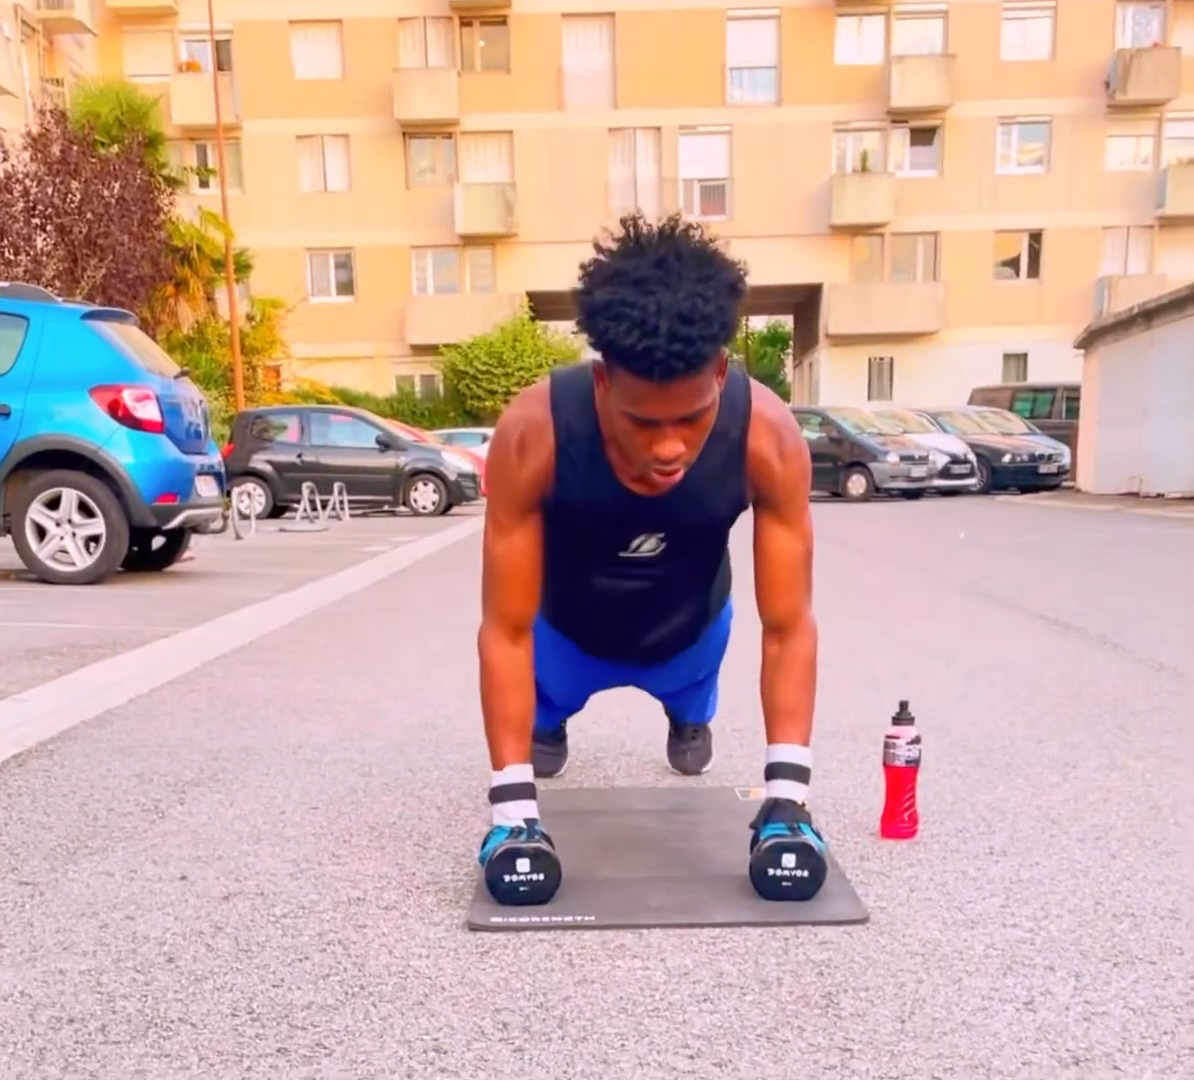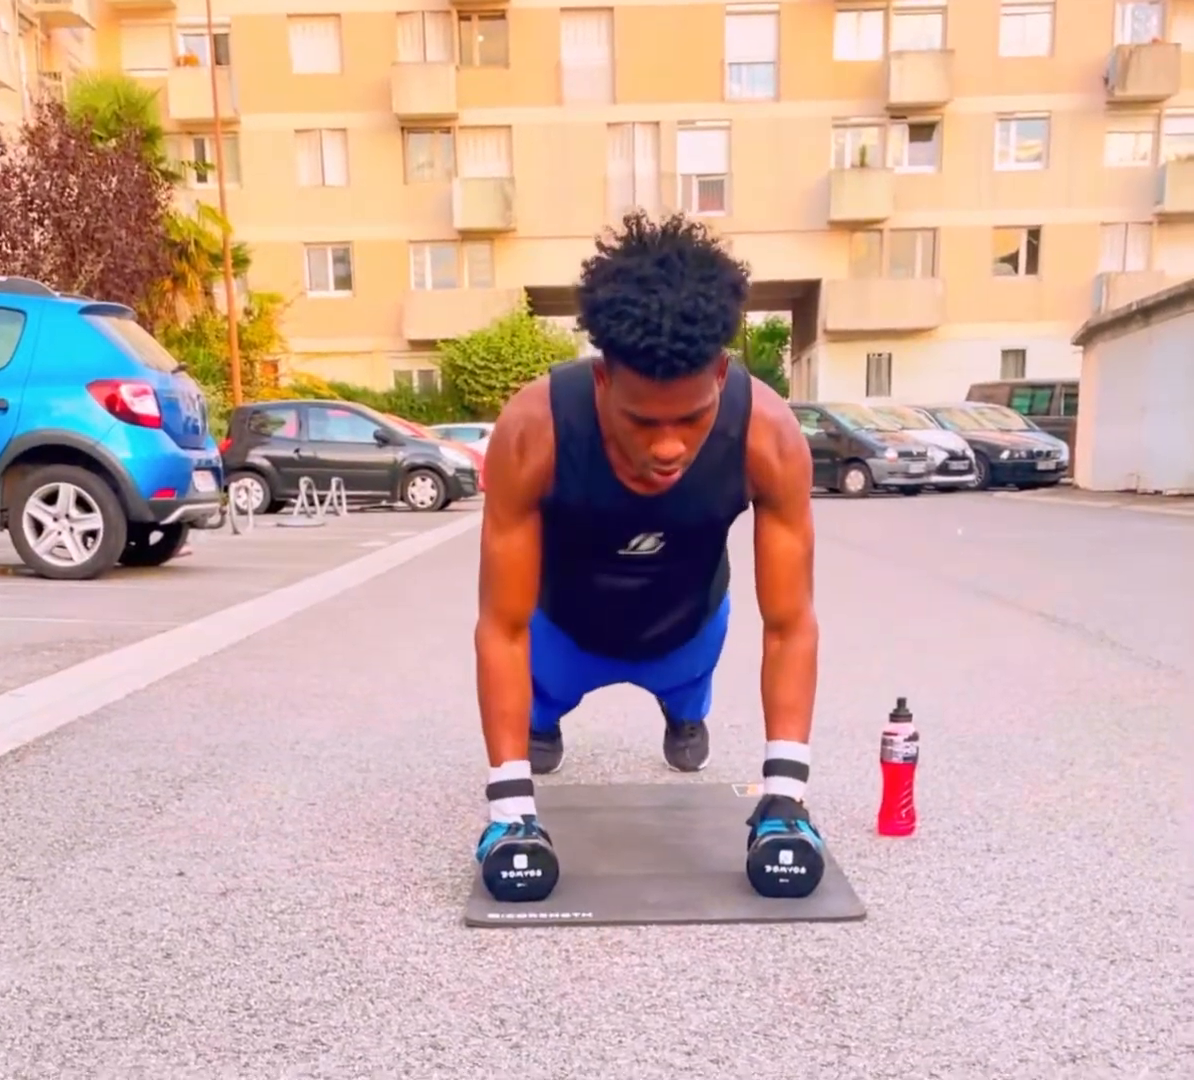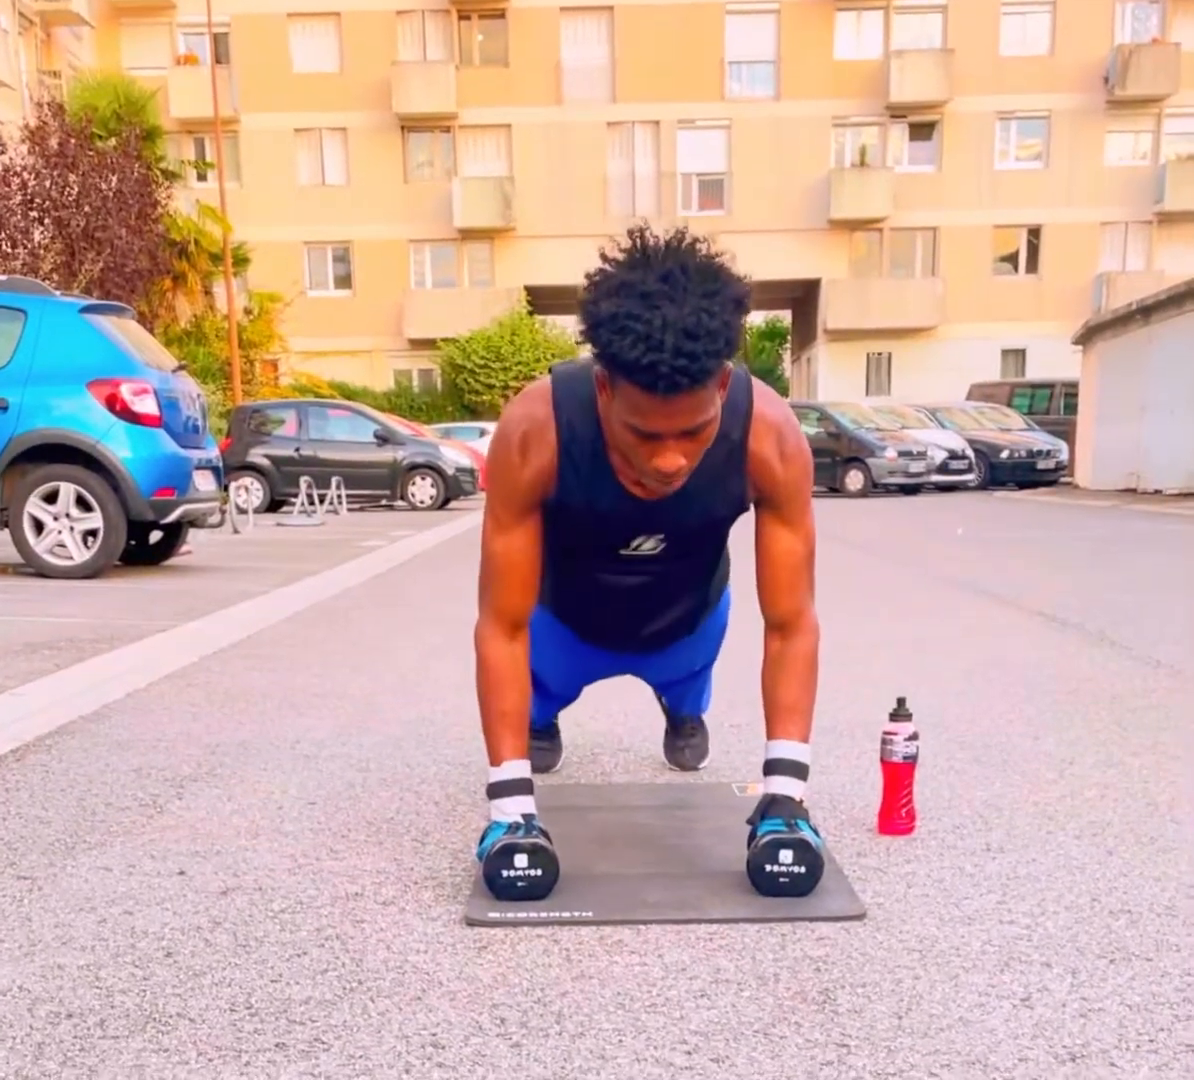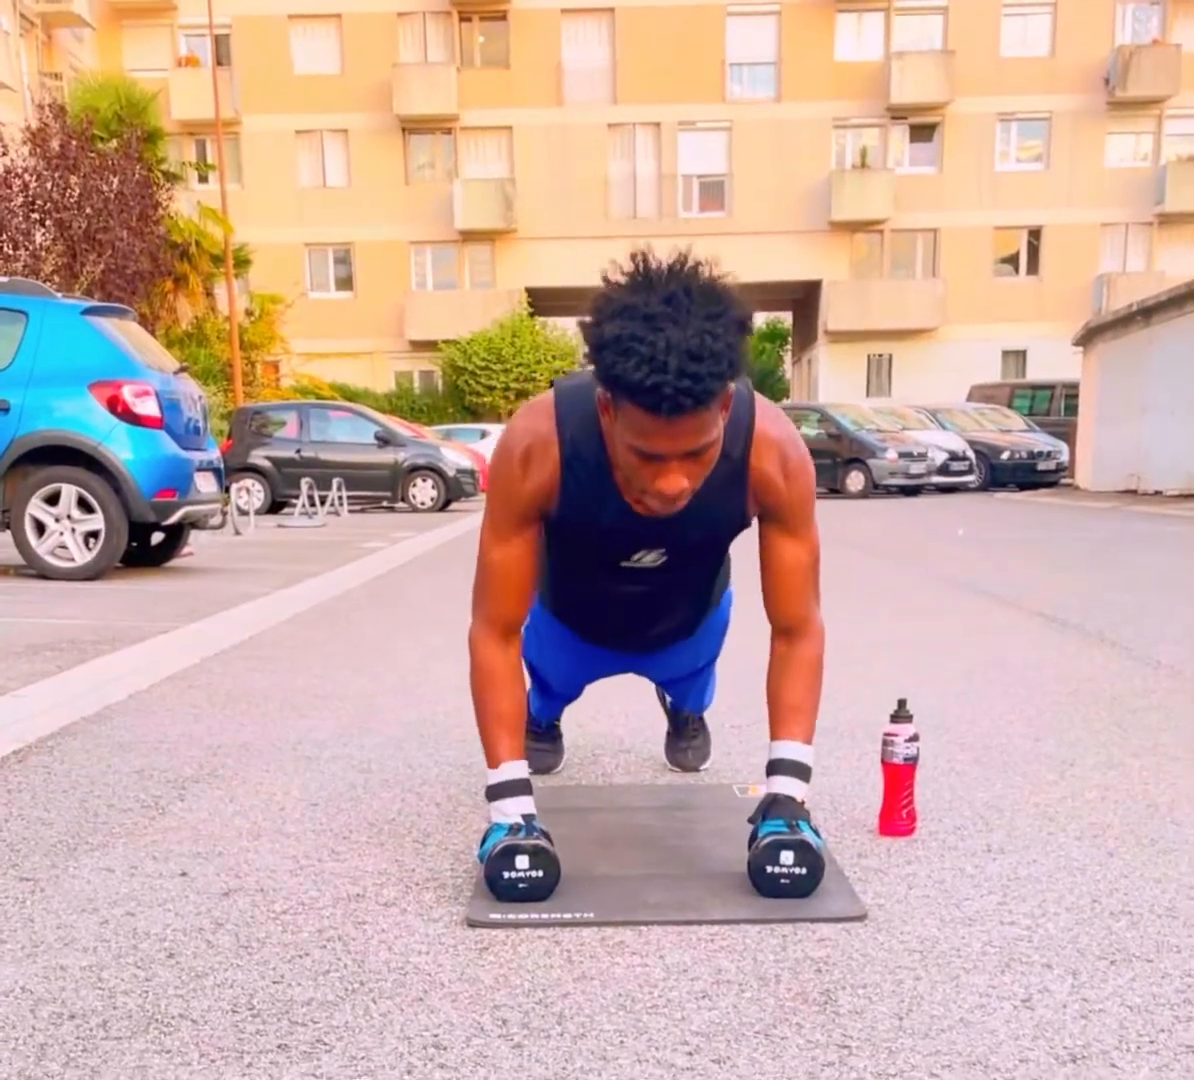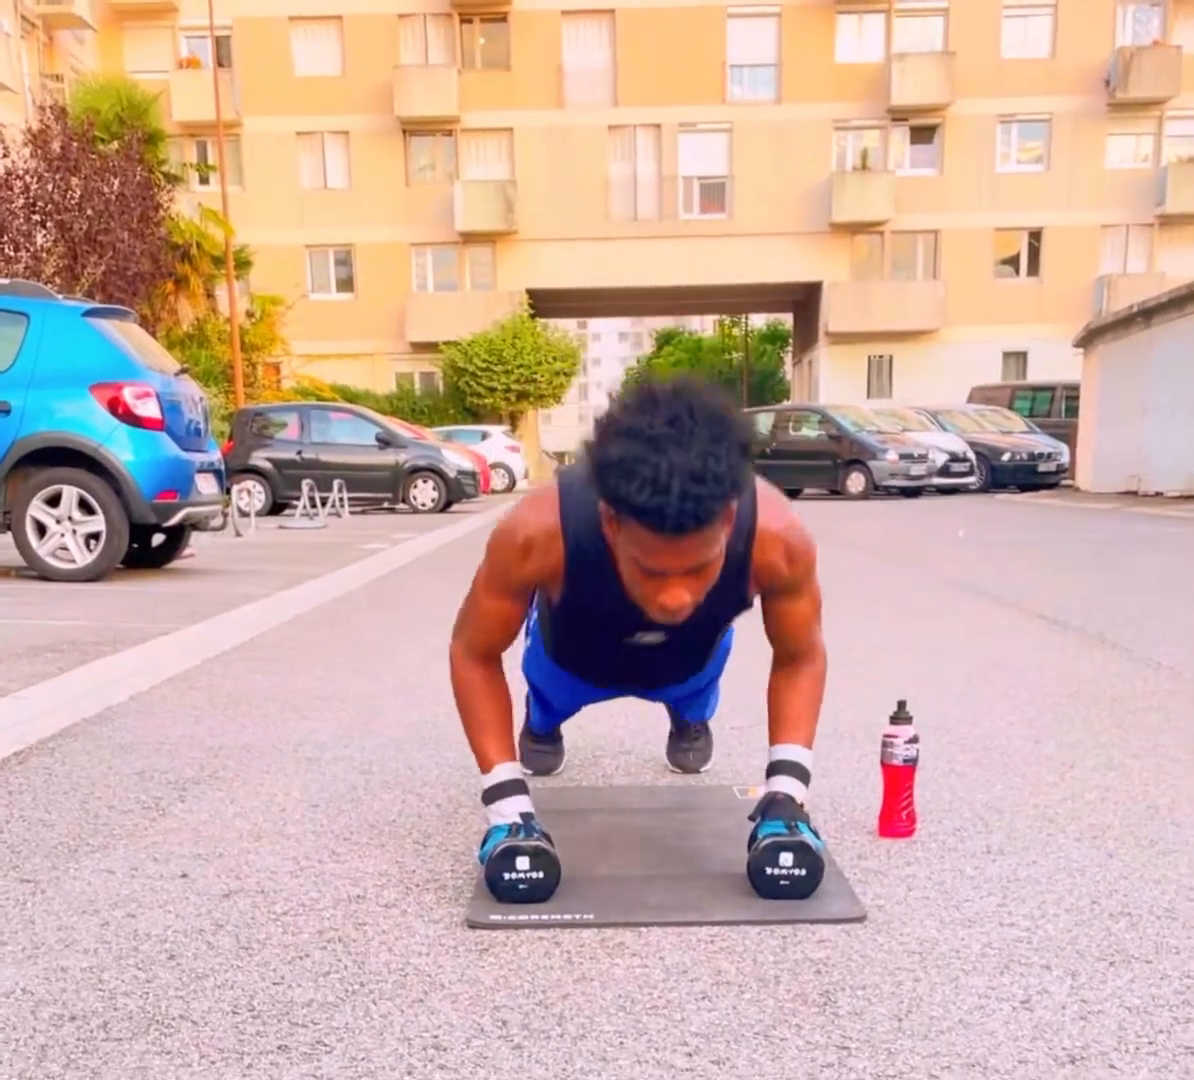
dt=0.2s
person 1, frame 1
left shoulder: (769, 436)
right shoulder: (531, 433)
left elbow: (788, 625)
right elbow: (507, 630)
left wrist: (787, 792)
right wrist: (513, 805)
left hip: (690, 627)
right hip: (569, 631)
left knee: (692, 708)
right knee: (544, 712)
left ankle: (687, 717)
right ankle: (548, 725)
person 1, frame 2
left shoulder: (769, 435)
right shoulder: (533, 430)
left elbow: (789, 624)
right elbow: (503, 627)
left wrist: (784, 791)
right wrist: (510, 804)
left hip: (688, 624)
right hip: (567, 626)
left knee: (686, 702)
right knee: (541, 709)
left ankle: (683, 713)
right ankle: (542, 723)
person 1, frame 3
left shoulder: (771, 437)
right shoulder: (533, 431)
left elbow: (790, 624)
right elbow: (502, 626)
left wrist: (785, 789)
right wrist: (510, 801)
left hip: (689, 618)
right hip: (567, 620)
left knee: (686, 705)
right knee: (540, 704)
left ankle: (683, 713)
right ankle: (542, 721)
person 1, frame 4
left shoulder: (773, 450)
right shoulder: (536, 445)
left elbow: (796, 628)
right elbow: (496, 630)
left wrist: (786, 788)
right wrist: (510, 798)
left hip: (691, 619)
right hip: (570, 620)
left knee: (690, 700)
right knee: (544, 703)
left ankle: (685, 712)
right ankle: (542, 719)
person 1, frame 5
left shoulder: (775, 536)
right shoulder: (539, 533)
left elbow: (800, 654)
right elbow: (473, 652)
left wrist: (785, 793)
right wrist: (507, 801)
left hip: (691, 660)
right hip: (572, 661)
left knee: (693, 702)
right knee: (547, 704)
left ankle: (689, 719)
right ankle: (540, 727)
